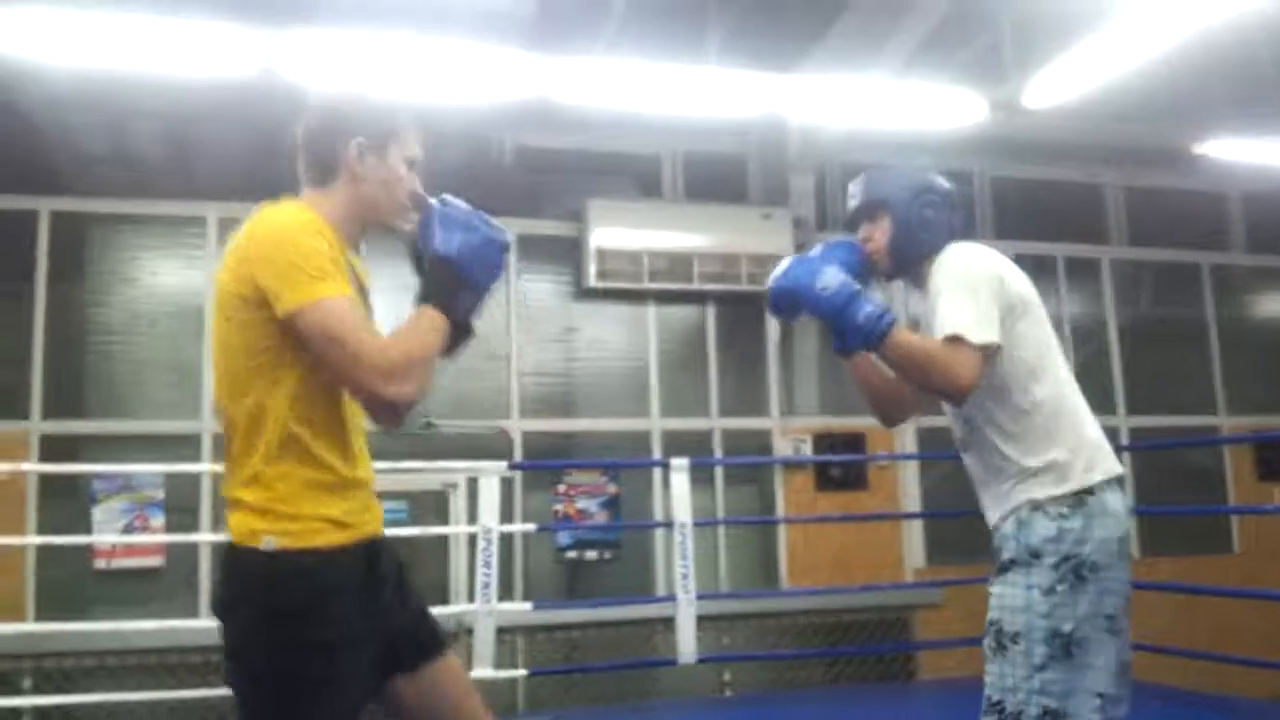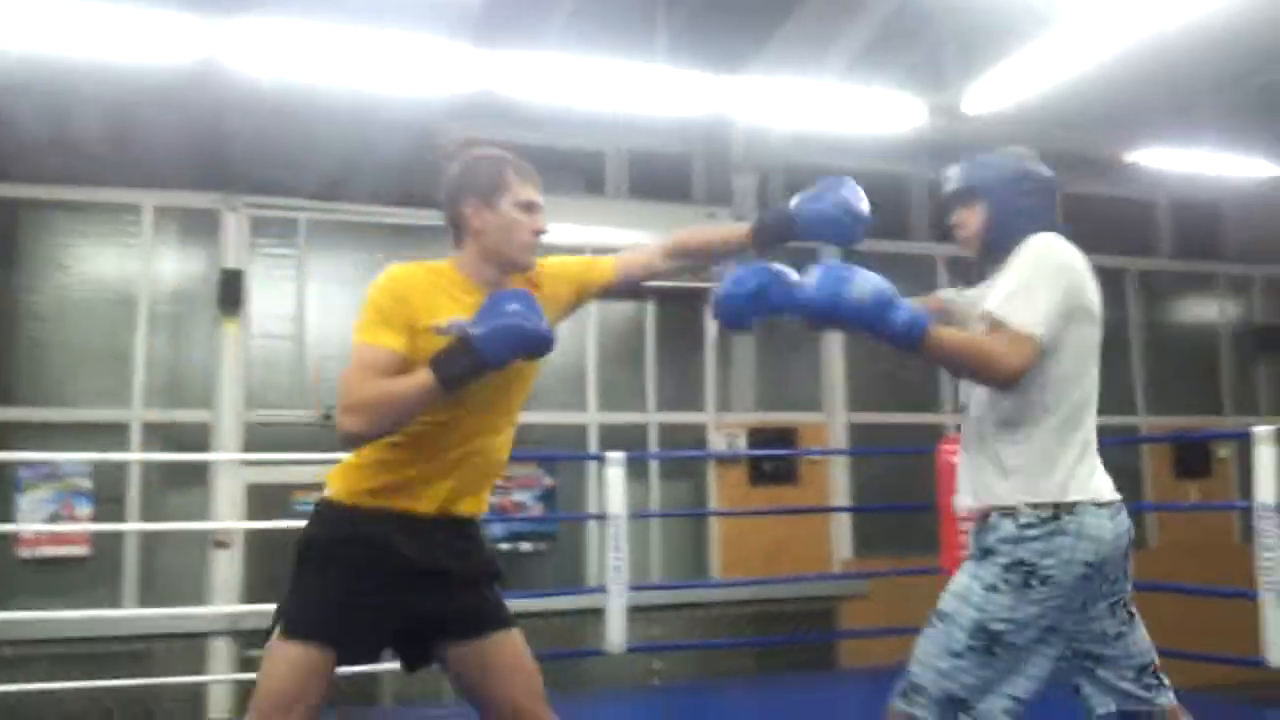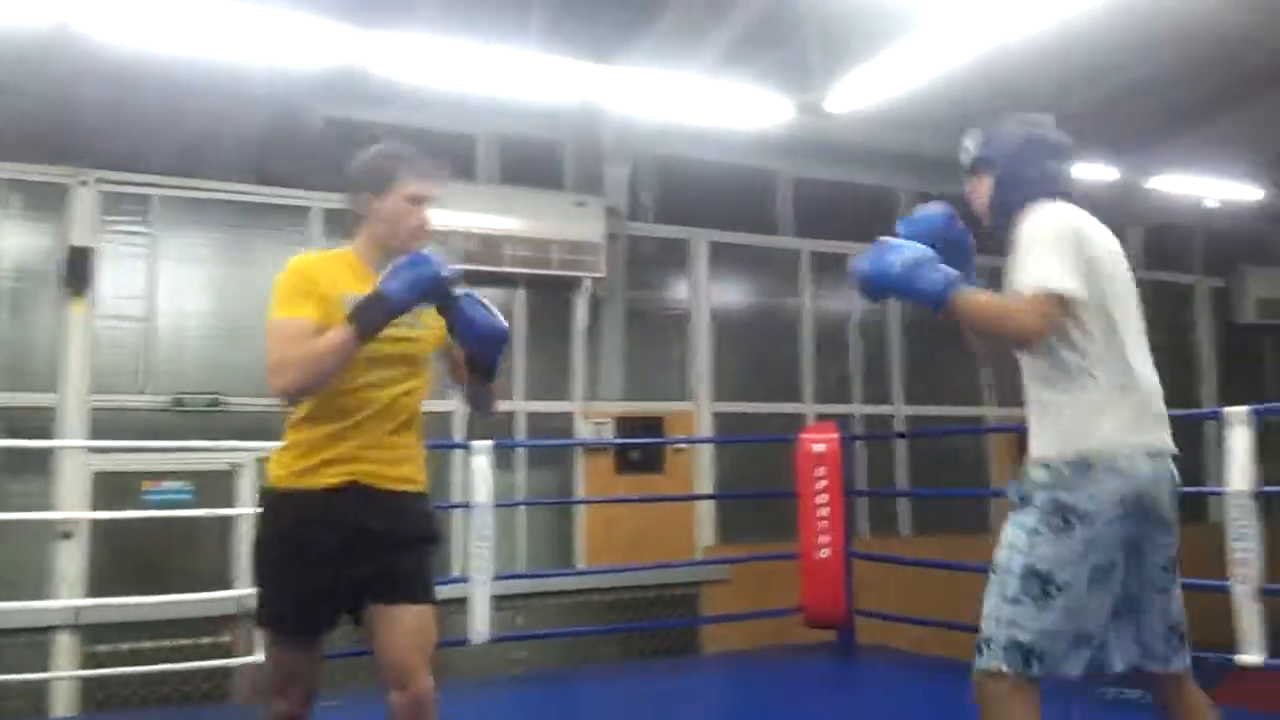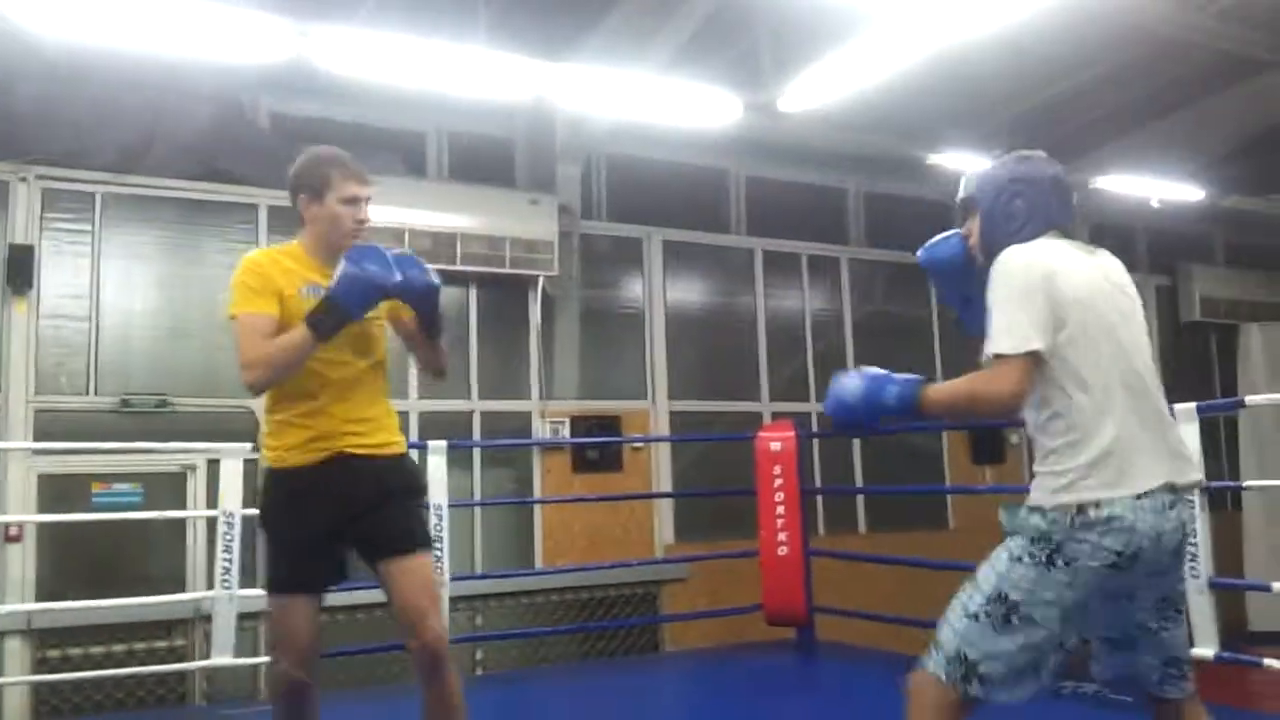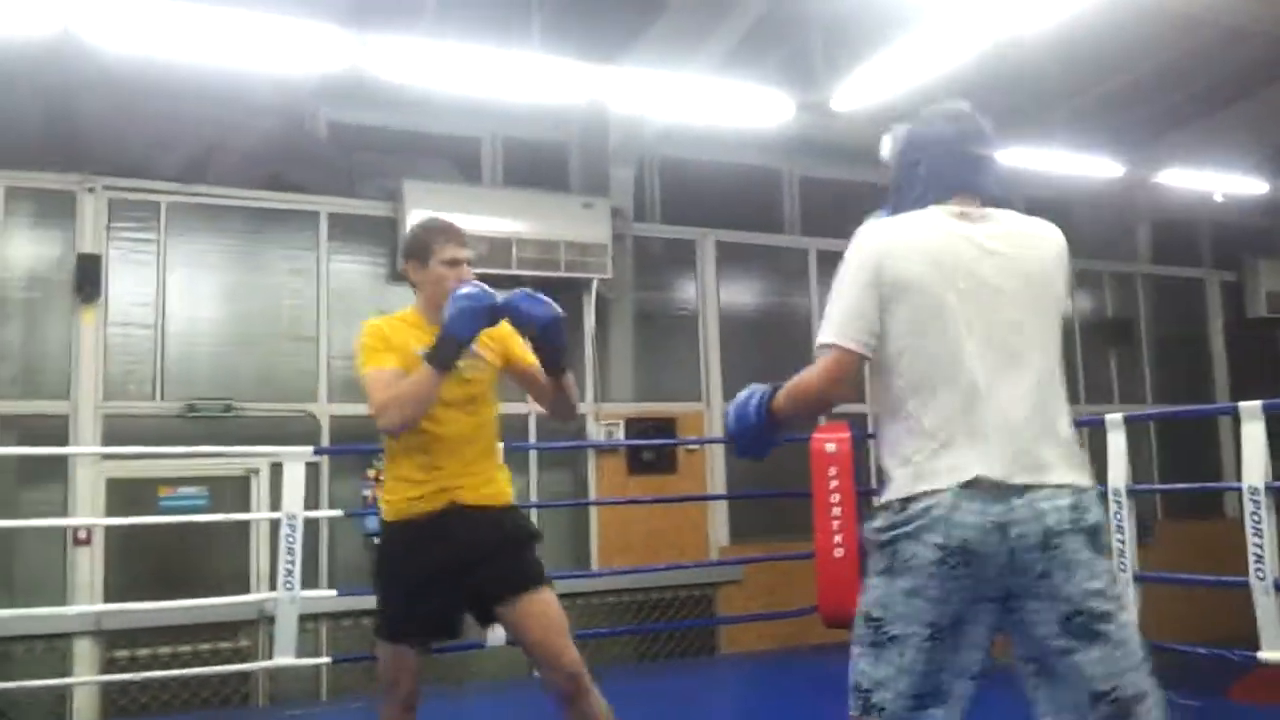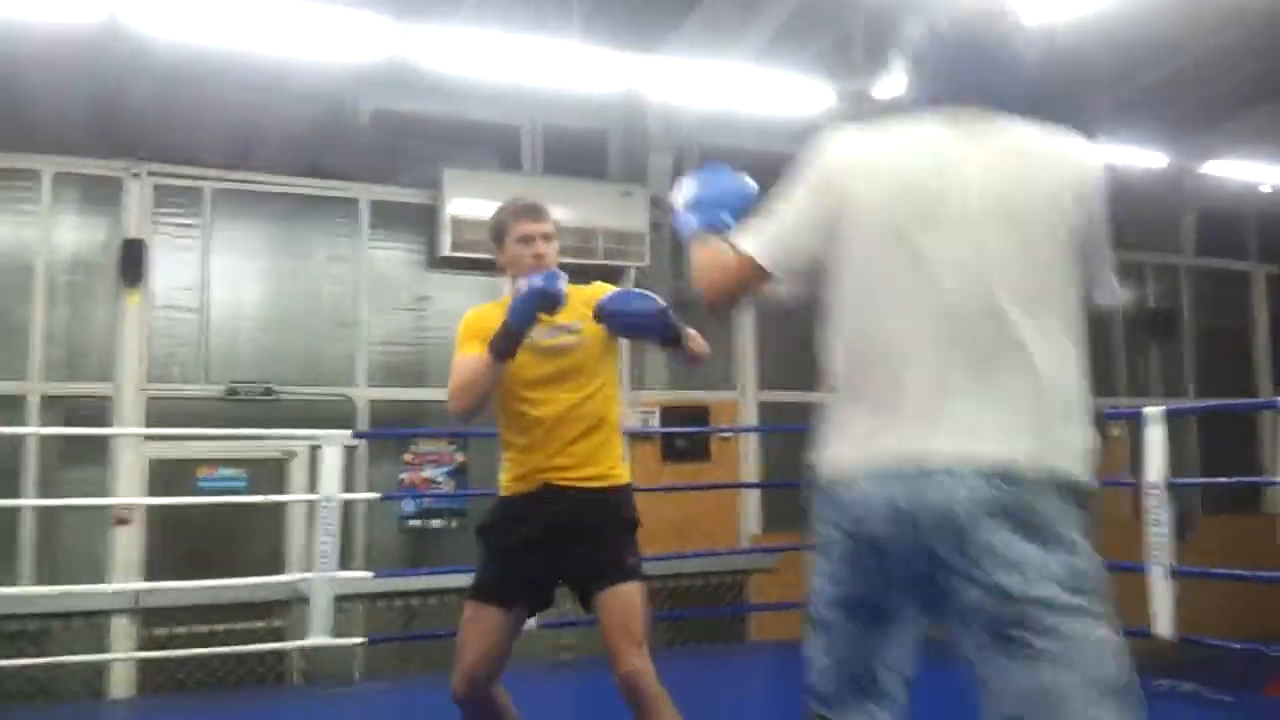
dt=0.4s
person 1, frame 1
left shoulder: (964, 264)
right shoulder: (947, 291)
left elbow: (957, 379)
right elbow: (893, 407)
left wrist: (853, 310)
right wrist: (846, 330)
left hip: (1058, 514)
right hip: (1066, 514)
person 1, frame 2
left shoulder: (1048, 256)
right shoulder: (1009, 282)
left elbow: (1004, 363)
right elbow: (926, 317)
left wrist: (890, 313)
right wrist: (800, 292)
left hip: (1039, 527)
right hip: (1083, 522)
person 1, frame 3
left shoulder: (1052, 222)
right shoulder: (1082, 234)
left elbow: (1031, 324)
right elbow: (1034, 340)
left wrist: (931, 282)
right wrist: (952, 272)
left hip: (1087, 471)
right hip: (1144, 468)
right knee: (1168, 670)
person 1, frame 4
left shoulder: (1022, 264)
right shoulder: (1109, 268)
left elbow: (1006, 388)
left wrist: (896, 394)
right wrist: (973, 301)
left hip: (1083, 517)
right hip: (1162, 508)
person 1, frame 5
left shoulder: (882, 240)
right shoulder: (1048, 241)
left elbow: (829, 382)
left wrist: (767, 409)
left hip: (933, 516)
right hip: (1055, 506)
person 1, frame 6
left shoulder: (846, 154)
right shoulder: (1071, 166)
left elbow: (716, 285)
left wrist: (702, 223)
left hip: (862, 483)
right hip: (1010, 492)
person 2, frame 1
left shoulder: (334, 260)
right shoulder: (286, 238)
right elbow: (389, 385)
left wrist: (448, 316)
right wrist: (447, 285)
left hip: (354, 555)
right hip: (290, 566)
person 2, frame 2
left shoulder: (548, 283)
right shoulder: (402, 289)
left elbow: (668, 254)
right elbow: (355, 419)
left wrist: (771, 227)
right wrist: (459, 360)
left hip: (448, 536)
right hip: (359, 526)
person 2, frame 3
left shoulder: (433, 291)
right shoulder: (307, 274)
left elbow: (479, 397)
right elbow: (288, 380)
left wrist: (482, 359)
right wrist: (375, 309)
left hip: (394, 502)
right hip: (305, 500)
person 2, frame 4
left shoulder: (378, 271)
right shoulder: (263, 269)
left elbow: (435, 364)
right elbow: (255, 373)
left wrist: (427, 311)
right wrist: (330, 311)
left hip: (381, 464)
right hip: (300, 472)
left knee: (431, 637)
right knee: (294, 662)
person 2, frame 5
left shoulder: (496, 330)
right shoulder: (381, 333)
left elbow: (563, 407)
right elbow: (392, 418)
left wrist: (552, 345)
right wrist: (447, 347)
left hip: (491, 517)
right hip: (415, 526)
left knee: (567, 669)
person 2, frame 6
left shoulder: (597, 302)
right shoulder: (482, 321)
left elbow: (698, 350)
right elbow: (460, 405)
left wrist: (665, 325)
right wrist: (510, 333)
left hip: (598, 498)
right hip: (525, 503)
left knee: (633, 670)
